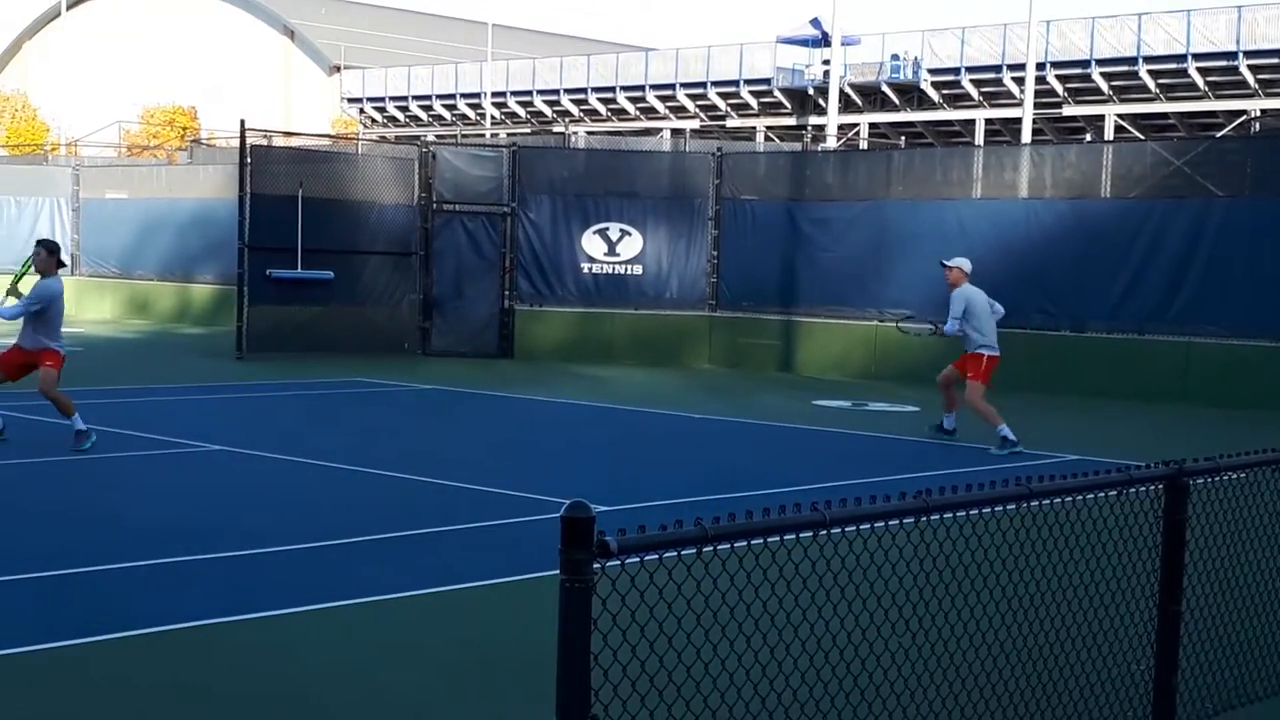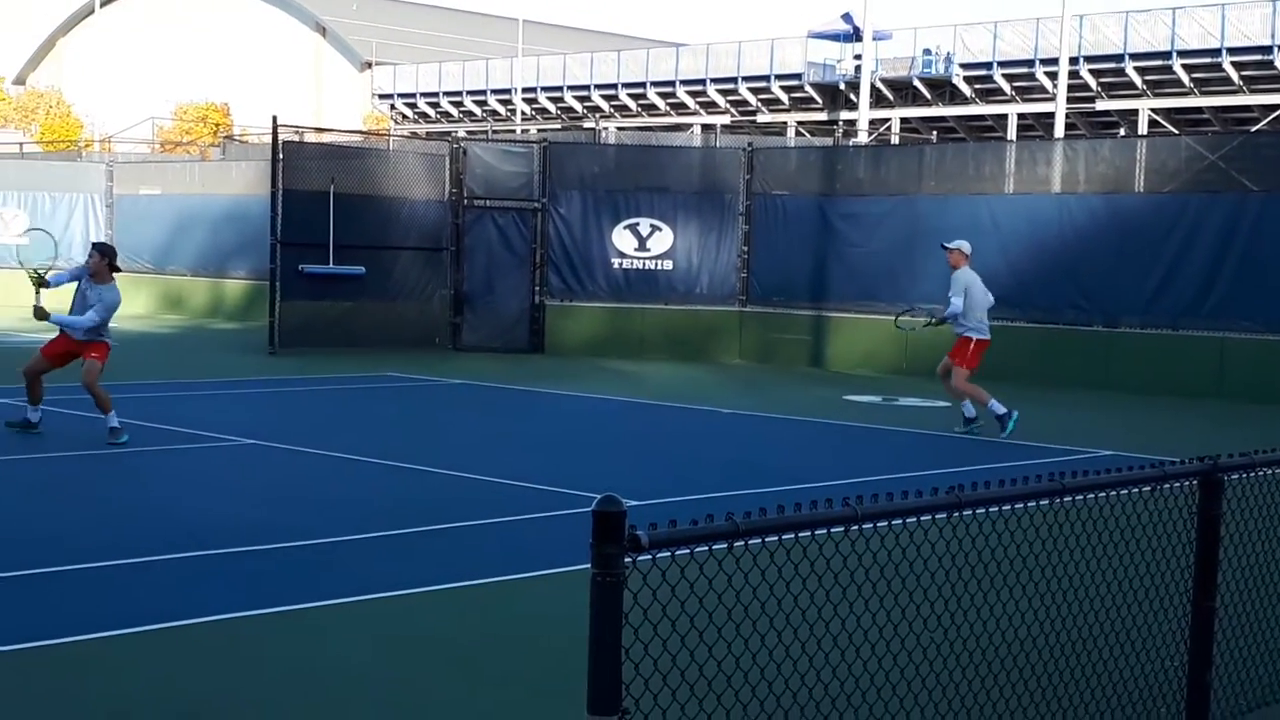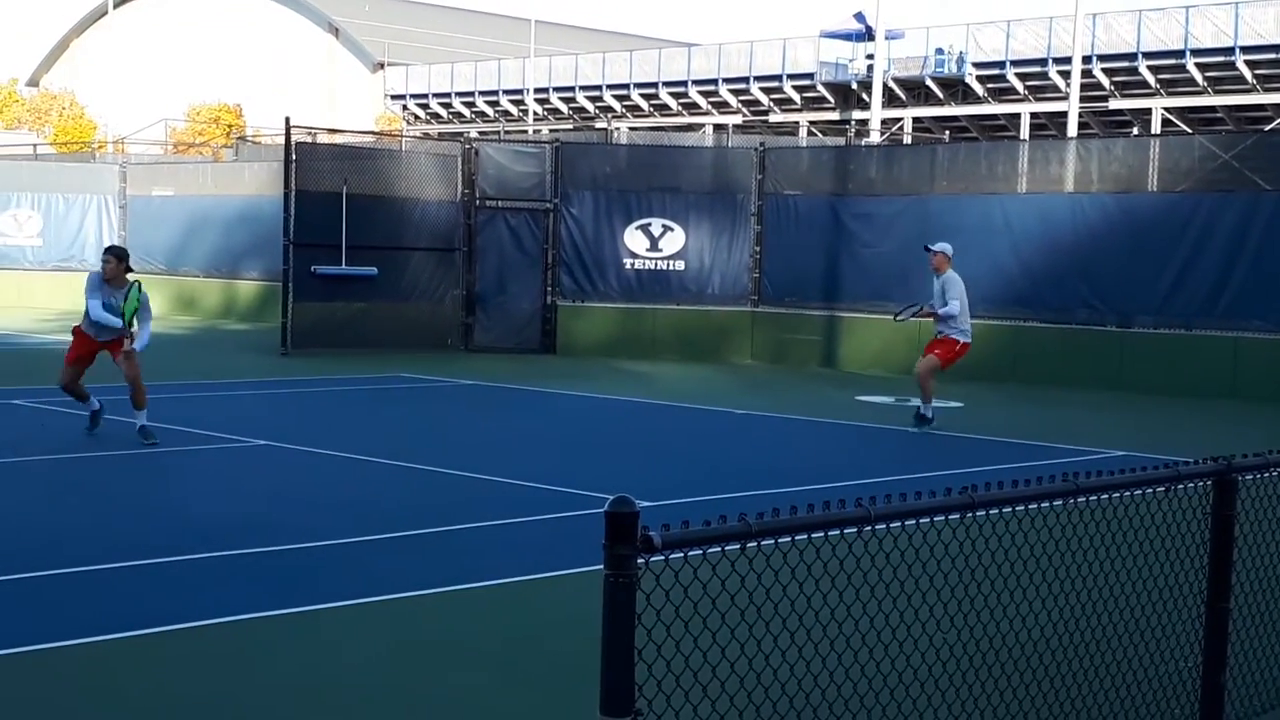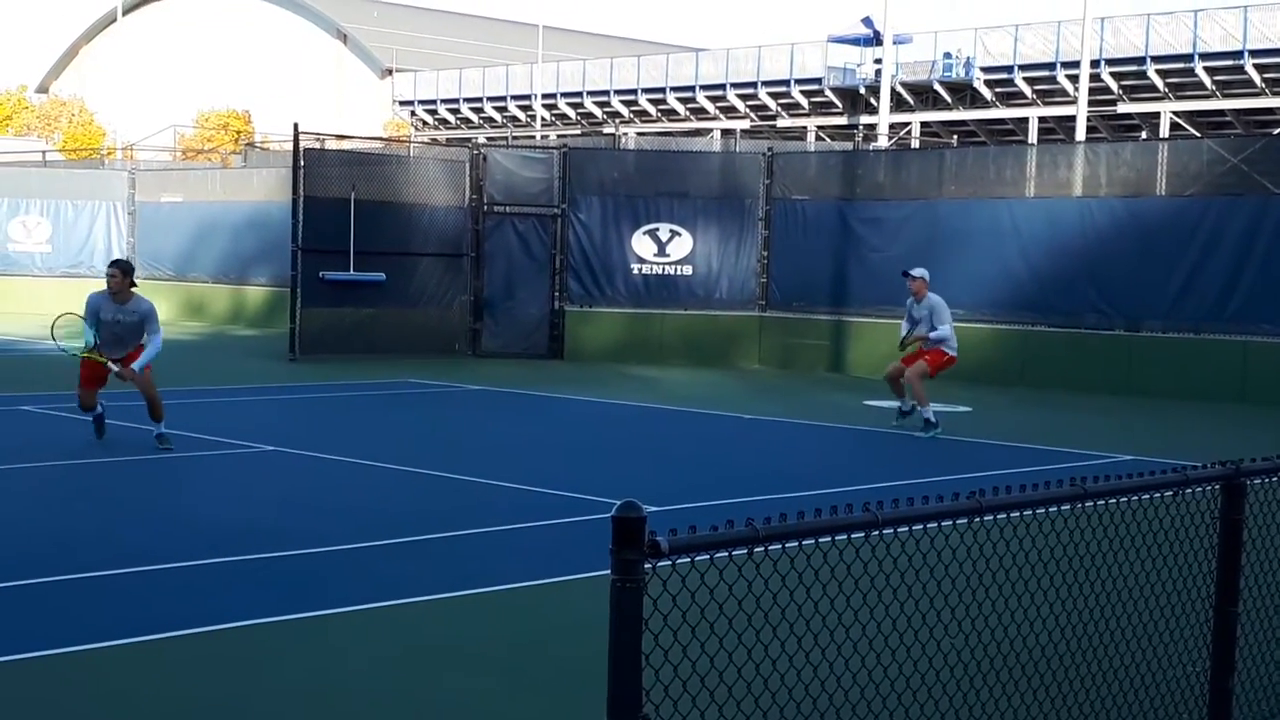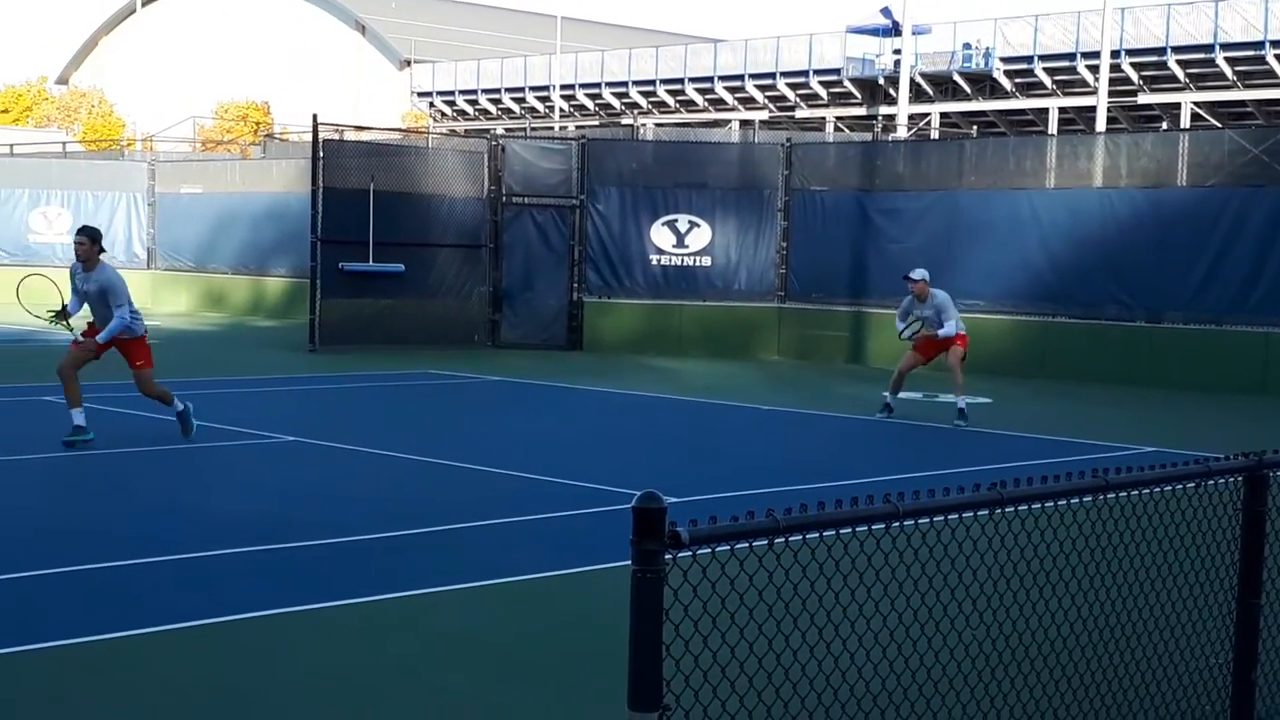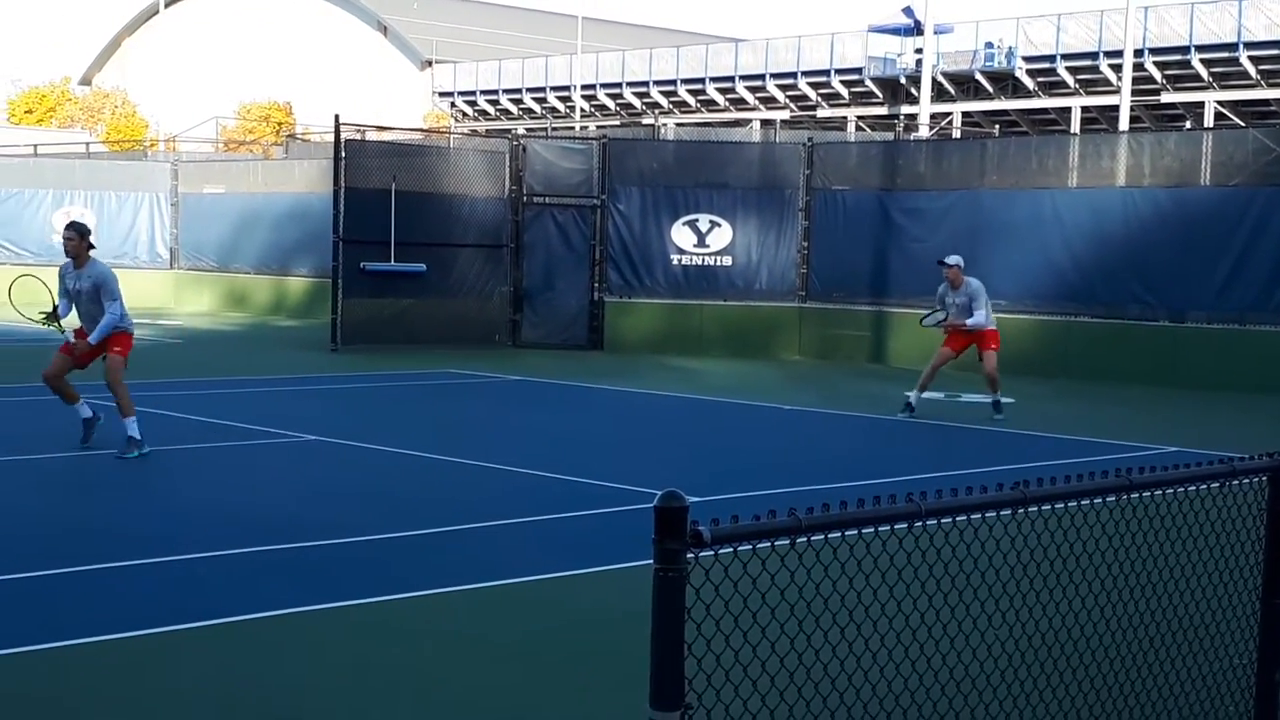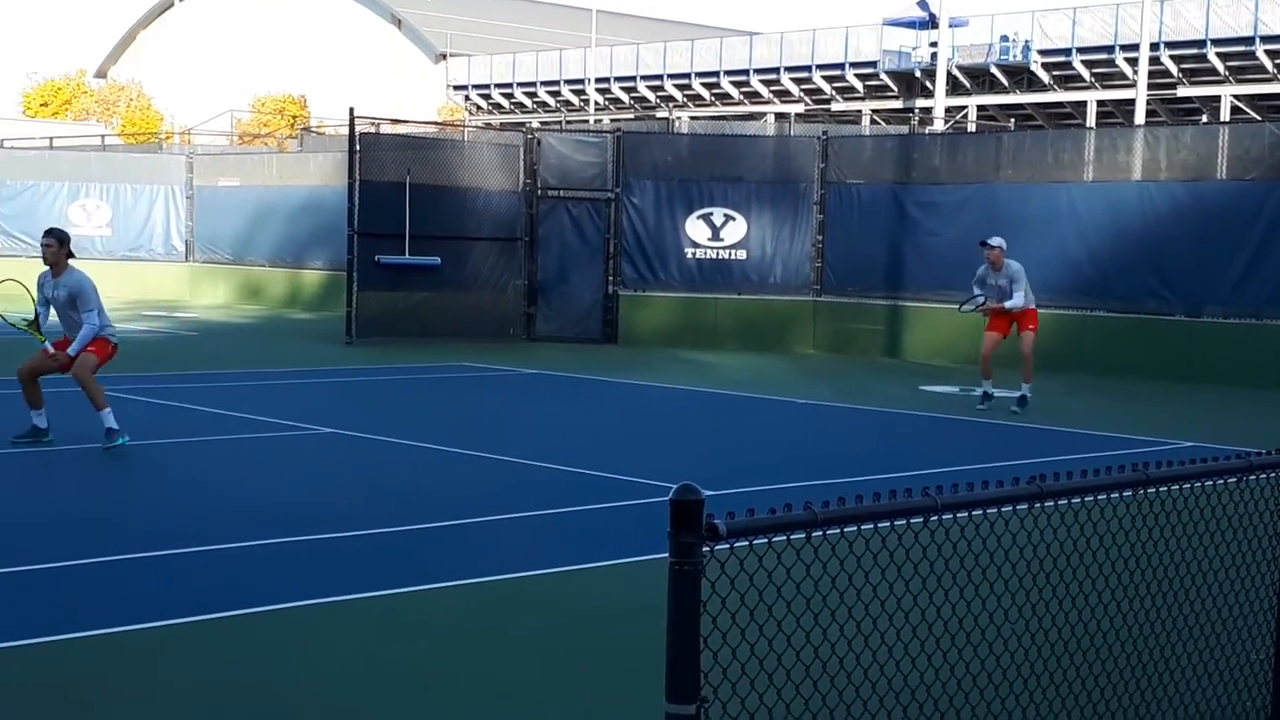
dt=0.2s
person 1, frame 1
left shoulder: (51, 287)
right shoulder: (47, 281)
right wrist: (19, 296)
left hip: (49, 350)
right hip: (25, 347)
left knee: (46, 388)
left ankle: (81, 430)
person 1, frame 2
left shoulder: (112, 296)
right shoulder: (86, 271)
left elbow: (85, 323)
right elbow: (65, 276)
left wrist: (49, 317)
right wrist: (47, 282)
left hip: (95, 342)
right hip: (69, 337)
left knee: (89, 382)
right knee: (30, 372)
left ankle: (114, 427)
right ankle: (32, 419)
person 1, frame 3
left shoulder: (139, 296)
right shoulder: (94, 279)
left elbow: (146, 328)
right elbow: (94, 312)
left wrist: (134, 349)
right wrist: (122, 323)
left hip: (117, 338)
right hip: (88, 335)
left knee: (134, 376)
right knee: (66, 383)
left ankle: (142, 425)
right ankle: (95, 408)
person 1, frame 4
left shoulder: (144, 307)
right shoulder: (95, 300)
left elbow: (156, 342)
right elbow: (88, 327)
left wrist: (134, 368)
left hip: (132, 351)
right hip: (99, 352)
left knee: (150, 392)
right knee: (85, 403)
left ankle: (160, 432)
right ankle: (99, 410)
person 1, frame 5
left shoulder: (110, 279)
right shoulder: (75, 270)
left elbow: (122, 319)
right elbow: (77, 297)
left wrist: (98, 341)
right wrist: (68, 312)
left hip: (130, 332)
right hip: (100, 328)
left knee: (146, 387)
right knee: (64, 369)
left ankle: (181, 410)
right ankle: (80, 427)
person 1, frame 6
left shoulder: (103, 274)
right shoulder: (65, 271)
left elbow: (113, 314)
right elbow: (65, 300)
left wrist: (90, 342)
right wrist: (58, 314)
left hip: (117, 331)
right hip: (88, 332)
left knee: (113, 378)
right knee: (50, 376)
left ankle: (134, 438)
right ankle: (88, 415)
person 1, frame 7
left shoulder: (80, 283)
right shoulder: (43, 279)
left elbow: (92, 324)
right elbow: (42, 309)
left wrist: (70, 354)
right wrist: (37, 321)
left hip: (101, 339)
right hip: (73, 339)
left knee: (80, 372)
right knee: (25, 372)
left ankle: (112, 429)
right ankle: (39, 428)
person 2, frame 1
left shoulder: (959, 294)
right shoulder: (978, 293)
left elbow: (951, 328)
right elbow: (999, 311)
left wrist: (942, 330)
left hip: (983, 354)
right hip: (976, 351)
left knee: (973, 398)
right knee: (943, 381)
left ankle: (1009, 439)
right ankle: (947, 427)
person 2, frame 2
left shoulder: (958, 276)
right shoulder: (971, 276)
left elbow: (955, 308)
right elbow: (989, 301)
left wrist: (944, 318)
left hip: (972, 338)
right hip: (968, 337)
left knee: (958, 385)
right knee: (942, 373)
left ankle: (1004, 414)
right ankle: (970, 417)
person 2, frame 3
left shoulder: (951, 279)
right shoulder: (937, 279)
left elbow: (955, 309)
left wrist: (931, 313)
right wrist: (926, 311)
left hip: (956, 339)
right hip: (943, 336)
left knee: (921, 371)
right knee: (921, 371)
left ankle: (926, 416)
right ankle: (924, 412)
person 2, frame 4
left shoulder: (935, 303)
right shoulder: (911, 303)
left elbow: (946, 333)
right elbow: (907, 322)
left wrist: (920, 337)
right wrist: (906, 337)
left hip: (945, 351)
right hip: (927, 349)
left knee: (910, 376)
right knee: (890, 374)
left ankle: (931, 422)
right ankle: (906, 407)
person 2, frame 5
left shoulder: (941, 299)
right shoulder: (909, 302)
left elbow: (950, 330)
right elbow: (900, 322)
left wrist: (928, 334)
right wrist: (913, 337)
left hip: (955, 335)
right hip: (929, 339)
left knee: (953, 362)
right knee: (901, 369)
left ankle: (961, 410)
right ankle: (889, 405)
person 2, frame 6
left shoulder: (975, 287)
right shoulder: (943, 289)
left elbow: (980, 319)
right elbow: (939, 309)
left wrist: (956, 323)
right wrist: (947, 324)
left hip: (985, 329)
right hip: (960, 330)
left knee: (990, 370)
right knee: (934, 365)
left ankle: (996, 400)
right ankle: (912, 403)
person 2, frame 7
left shoulder: (1015, 269)
right shoulder: (983, 272)
left elbow: (1019, 301)
right elbow: (977, 287)
left wrist: (995, 307)
right wrist: (985, 304)
left hip: (1025, 310)
right hip: (1000, 312)
left knee: (1026, 351)
right knee: (985, 352)
left ankle: (1024, 395)
right ankle: (987, 393)
